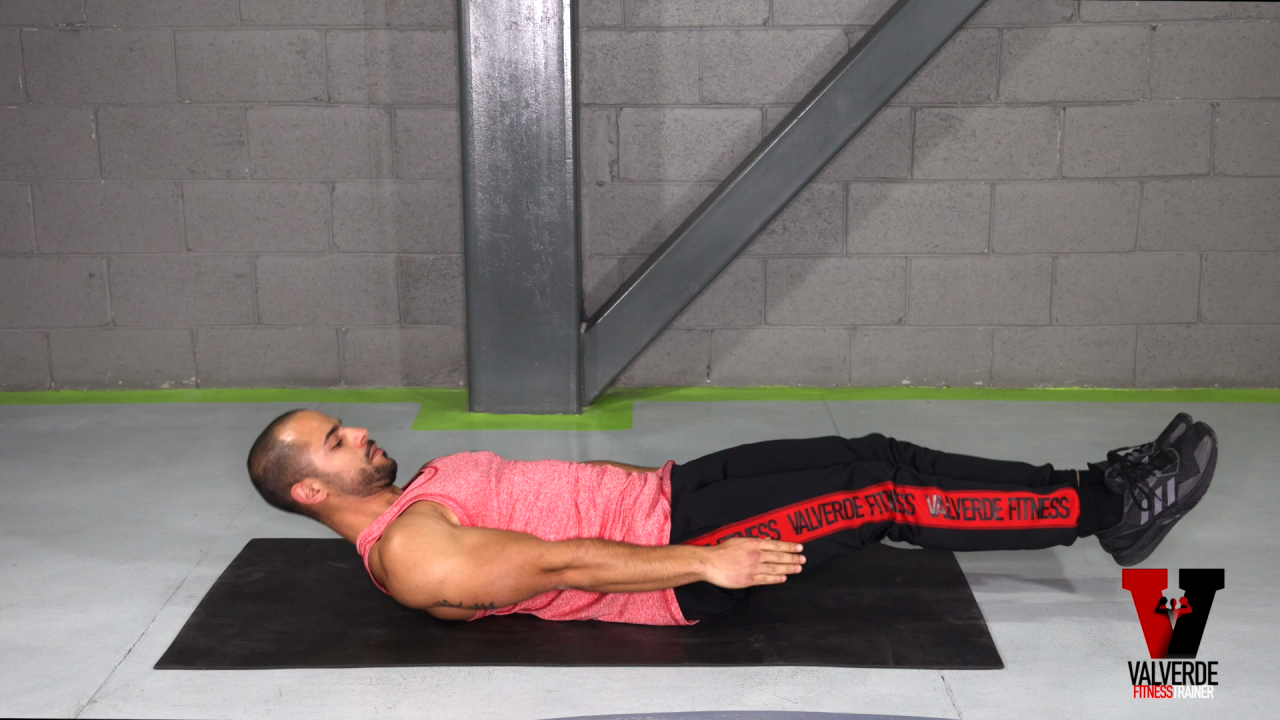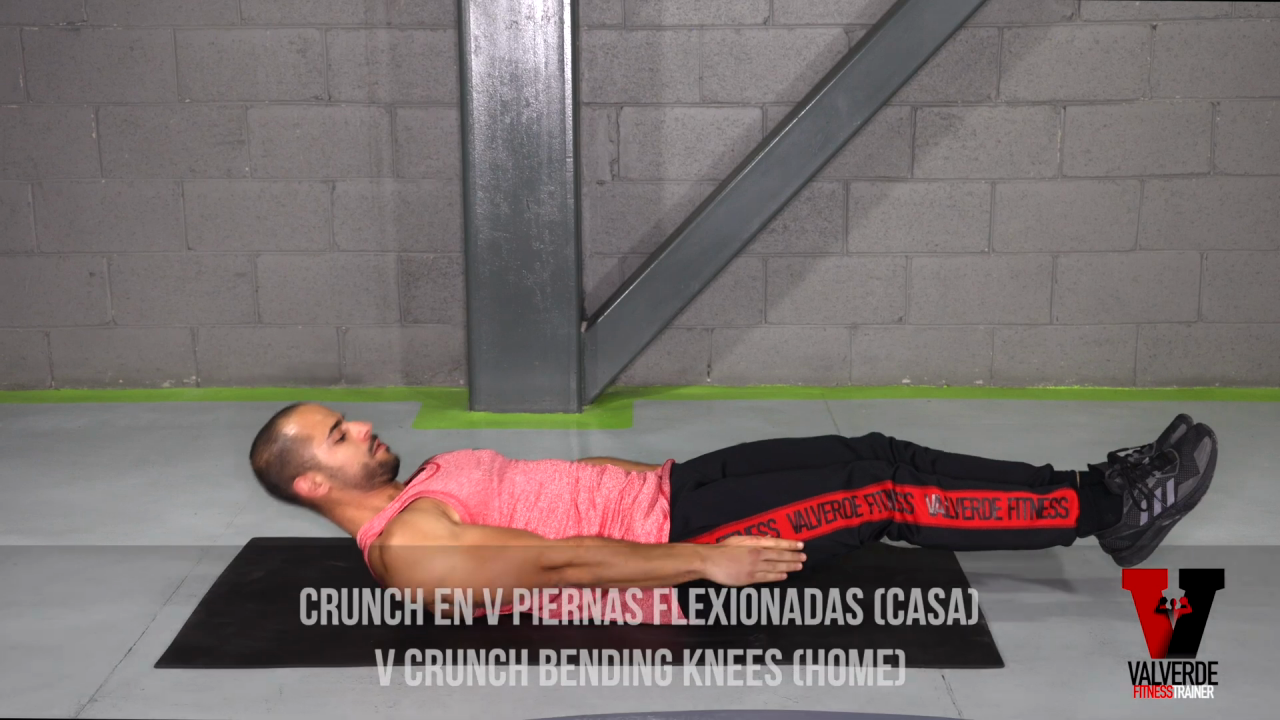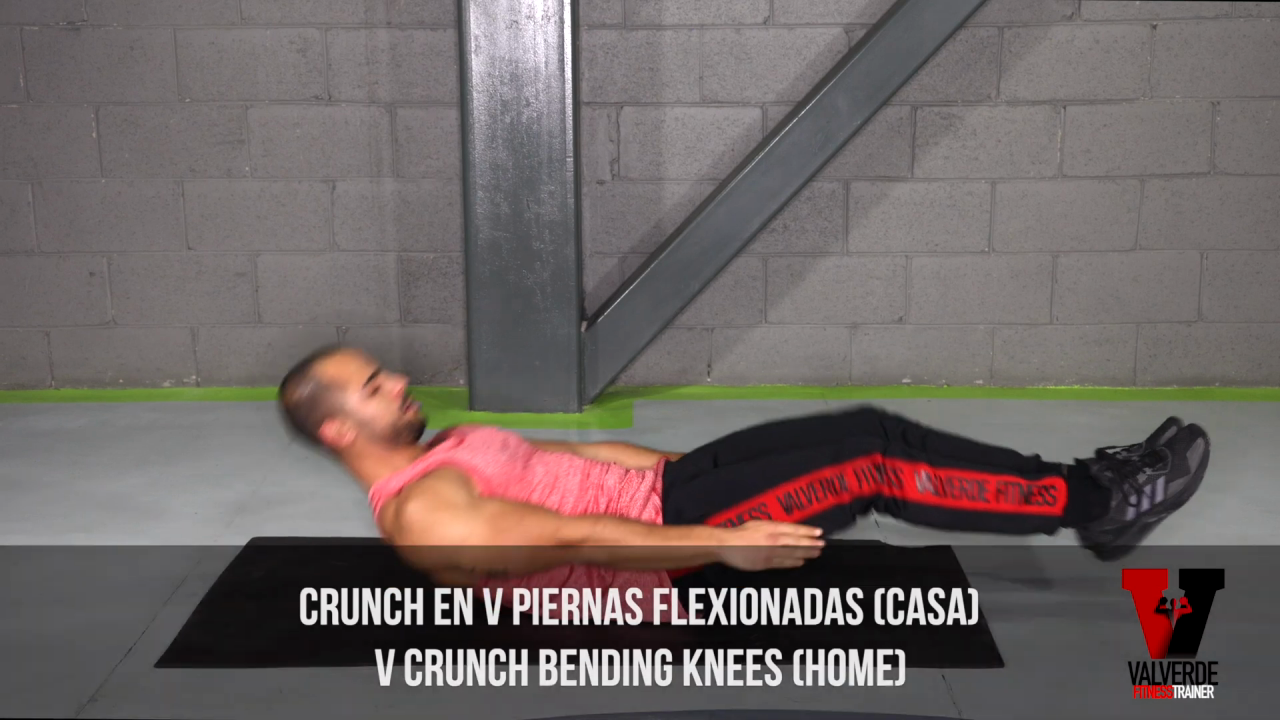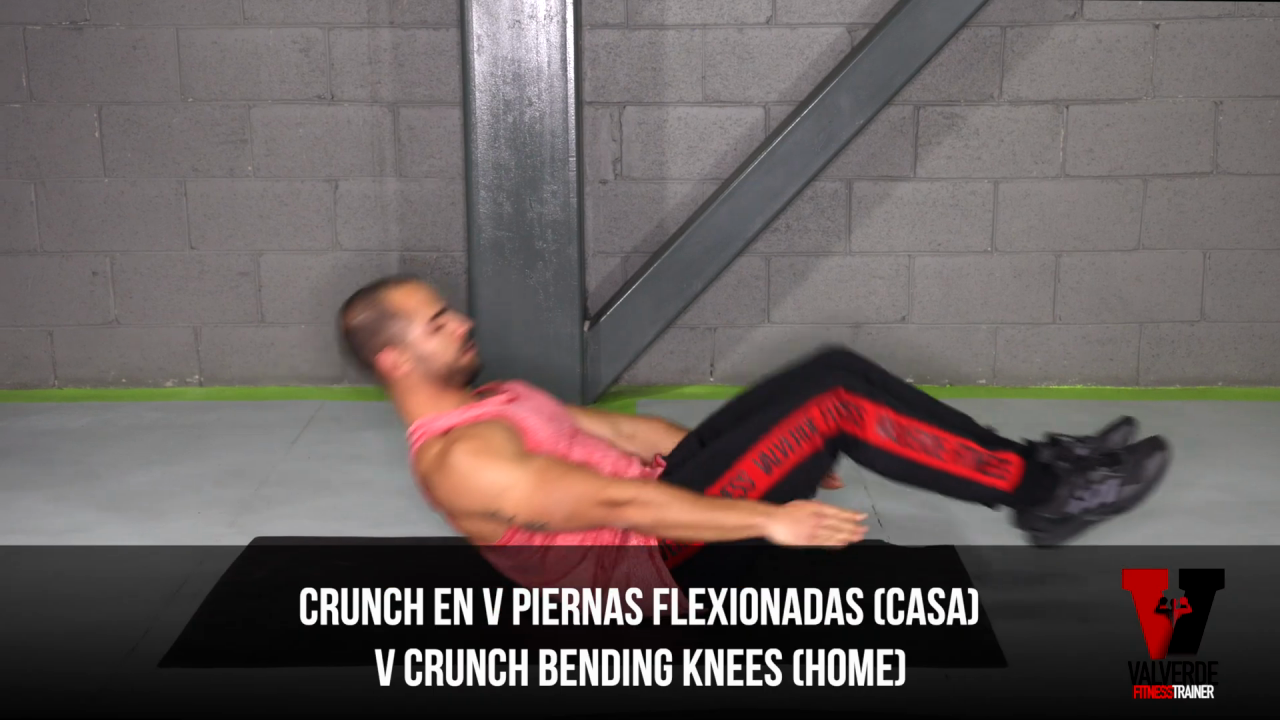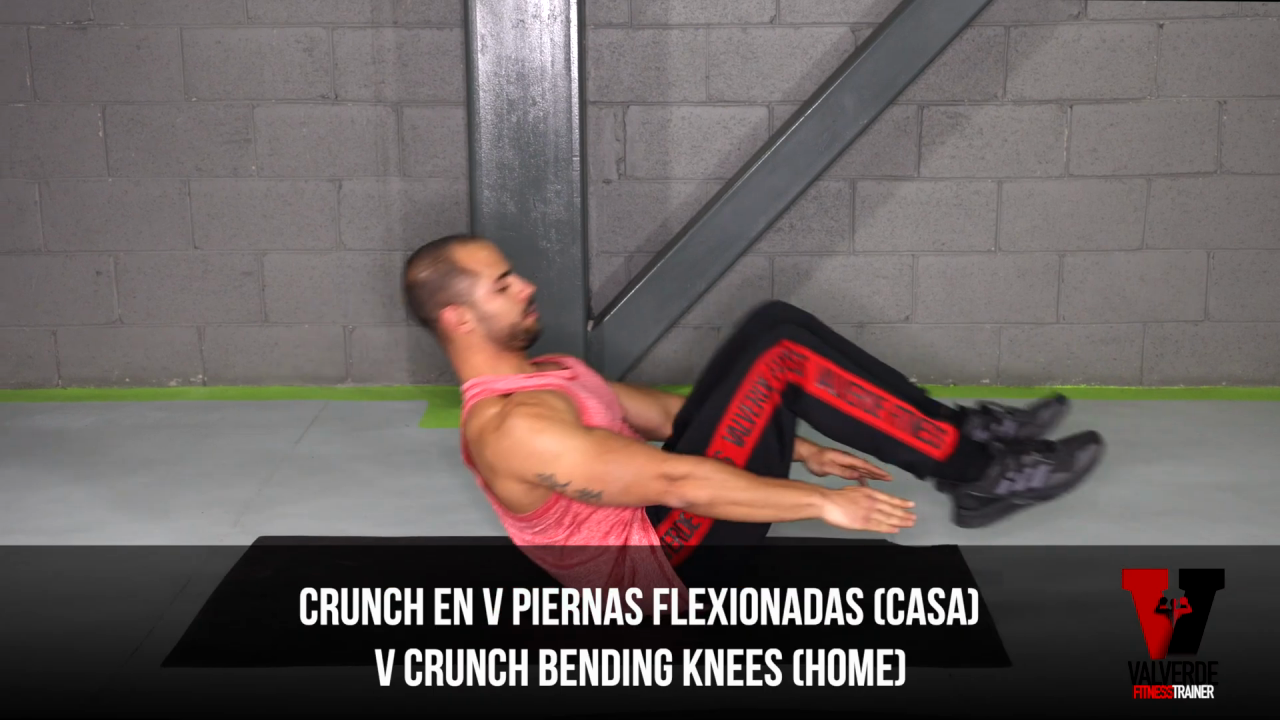
dt=0.2s
person 1, frame 1
left shoulder: (429, 490)
right shoulder: (406, 556)
right elbow: (556, 568)
left wrist: (676, 519)
right wrist: (705, 562)
left hip: (665, 491)
right hip: (672, 562)
left knee: (870, 457)
right knee: (878, 494)
left ankle: (1098, 487)
right ankle: (1108, 512)
person 1, frame 2
left shoulder: (426, 483)
right shoulder: (404, 545)
right elbow: (555, 565)
left wrist: (668, 479)
right wrist: (705, 562)
left hip: (664, 491)
right hip: (666, 545)
left knee: (869, 455)
right knee: (880, 490)
left ankle: (1094, 490)
right ankle: (1108, 511)
person 1, frame 3
left shoulder: (441, 455)
right shoulder: (419, 515)
right elbow: (568, 543)
left wrist: (689, 469)
right wrist: (725, 543)
left hip: (662, 494)
right hip: (660, 564)
left knee: (862, 431)
right knee: (869, 462)
left ankle: (1083, 483)
right ankle: (1093, 509)
person 1, frame 4
left shoulder: (481, 407)
right shoulder: (458, 463)
left elbow: (617, 435)
right elbow: (614, 506)
left wrist: (775, 453)
right wrist: (772, 519)
left hip: (657, 518)
right hip: (662, 568)
left knee: (834, 372)
right knee: (837, 398)
left ankle: (1026, 467)
right ankle: (1041, 494)
person 1, frame 5
left shoulder: (534, 374)
right shoulder: (512, 429)
left elbow: (661, 416)
right elbow: (671, 480)
left wrist: (803, 449)
right wrist: (823, 505)
left hip: (669, 530)
right hip: (665, 565)
left knee: (777, 330)
right knee: (782, 352)
left ankle: (961, 439)
right ankle: (978, 472)
